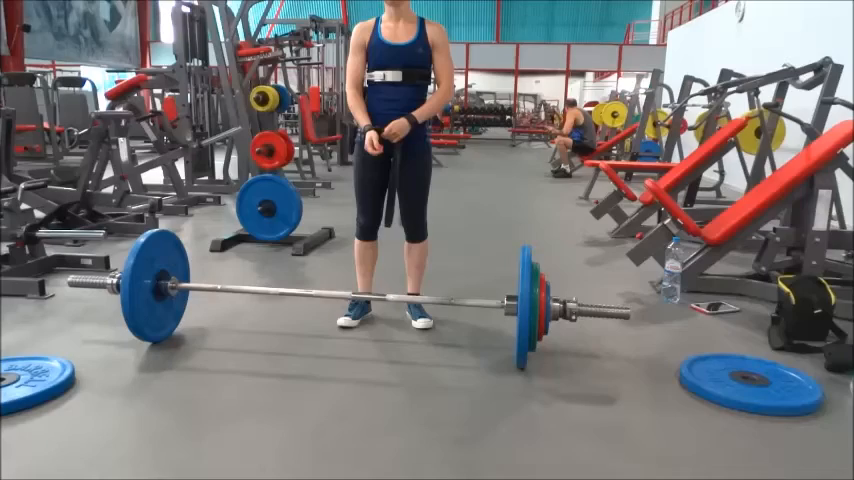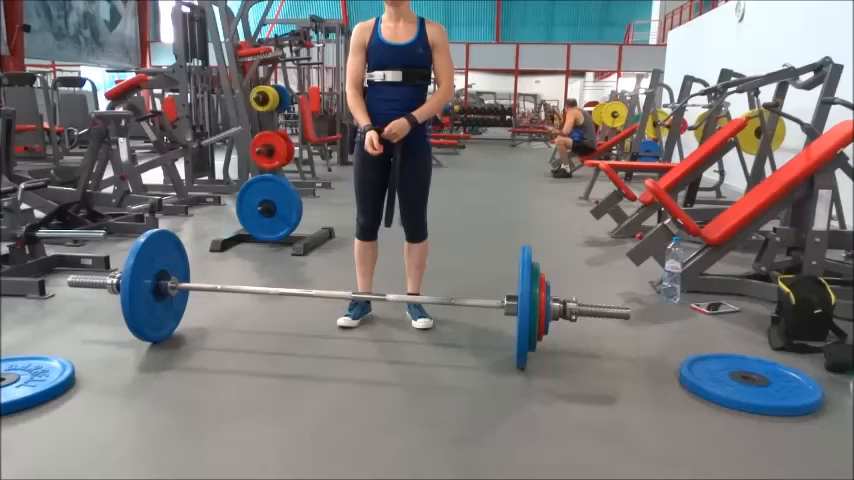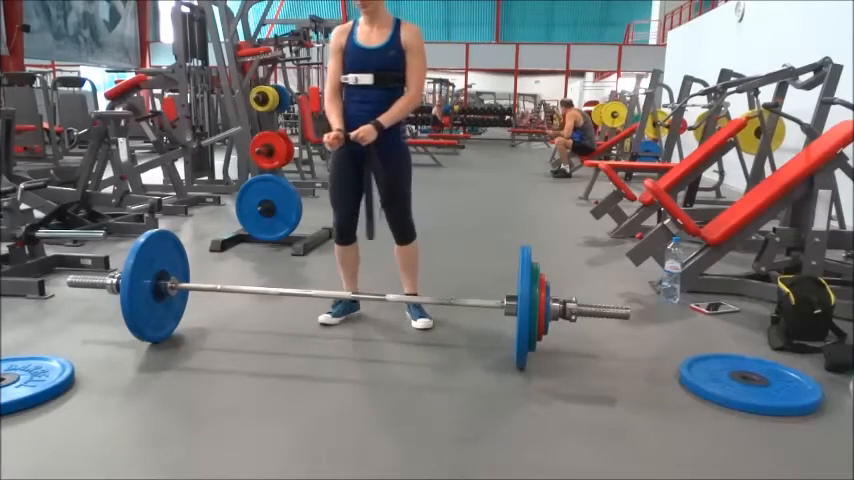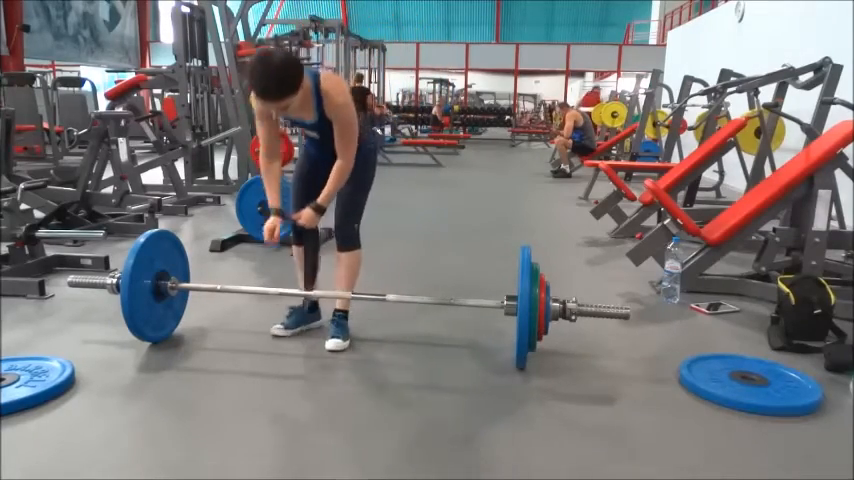
dt=1s
person 1, frame 1
left shoulder: (433, 32)
right shoulder: (363, 31)
left elbow: (446, 88)
right elbow: (352, 88)
left wrist: (411, 120)
right wrist: (367, 128)
left hip: (413, 141)
right hip: (371, 139)
left knee: (414, 222)
right knee: (366, 221)
left ankle: (414, 300)
right ankle: (362, 299)
person 1, frame 2
left shoulder: (432, 32)
right shoulder: (363, 31)
left elbow: (446, 88)
right elbow: (352, 88)
left wrist: (410, 120)
right wrist: (367, 128)
left hip: (413, 140)
right hip: (371, 138)
left knee: (414, 222)
right knee: (366, 221)
left ankle: (413, 300)
right ankle: (362, 298)
person 1, frame 3
left shoulder: (407, 34)
right shoulder: (341, 35)
left elbow: (414, 92)
right elbow: (331, 91)
left wrist: (377, 125)
right wrist: (337, 129)
left hip: (388, 141)
right hip: (347, 141)
left knee: (401, 222)
right knee: (342, 224)
left ankle: (412, 299)
right ankle: (350, 297)
person 1, frame 4
left shoulder: (334, 94)
right shoulder: (263, 99)
left elbow: (345, 159)
right elbow: (269, 157)
left wrist: (319, 207)
right wrist: (275, 211)
left hip: (356, 154)
right hip: (315, 150)
left knee: (345, 227)
right knee: (298, 226)
left ankle: (341, 315)
right ankle: (308, 306)
